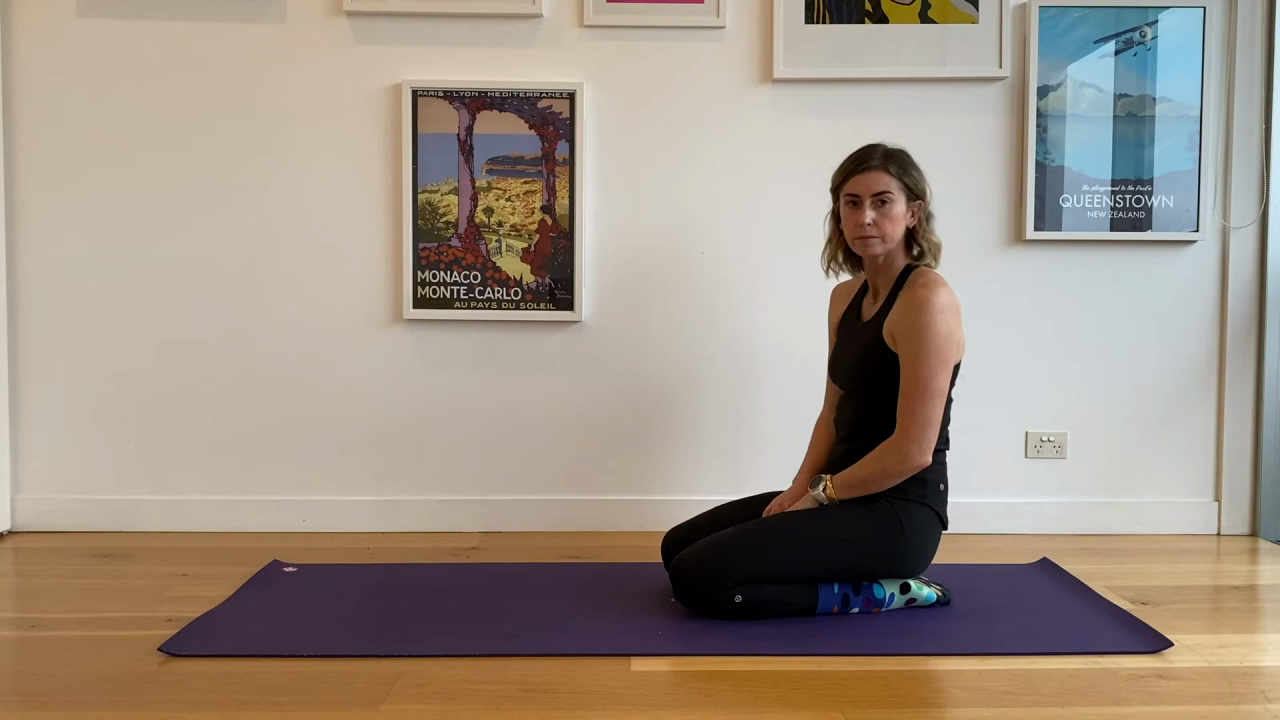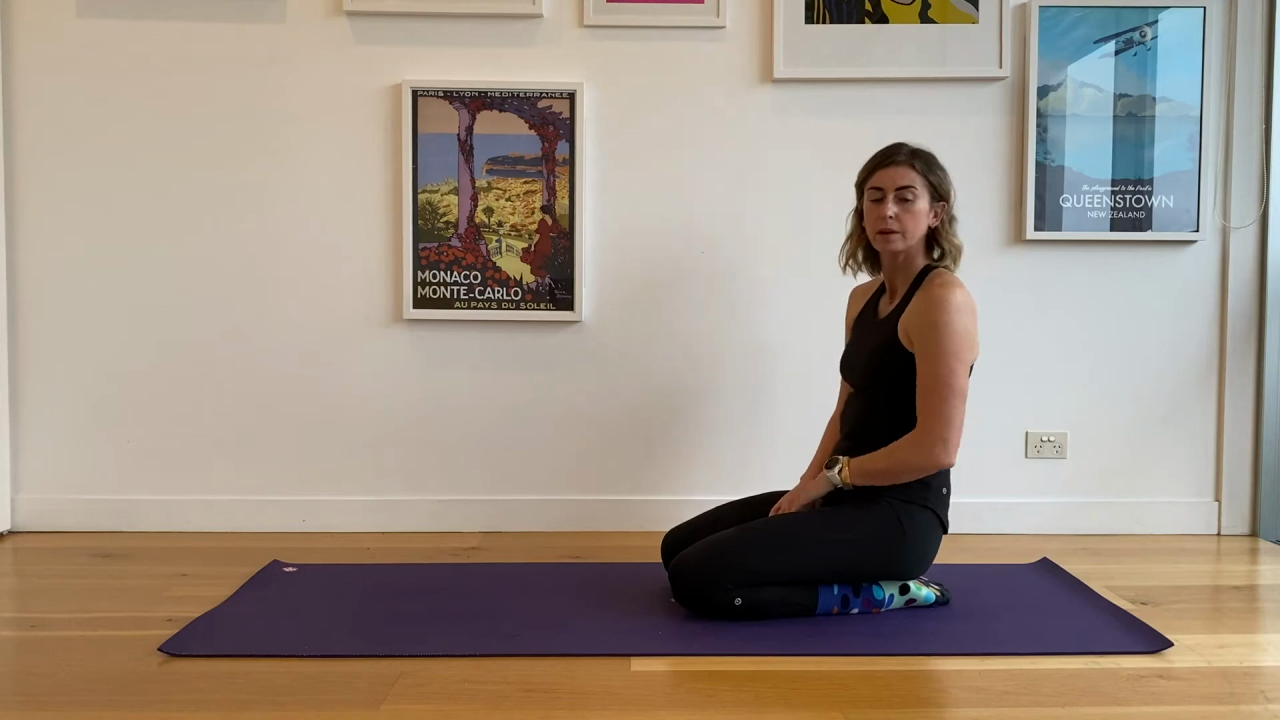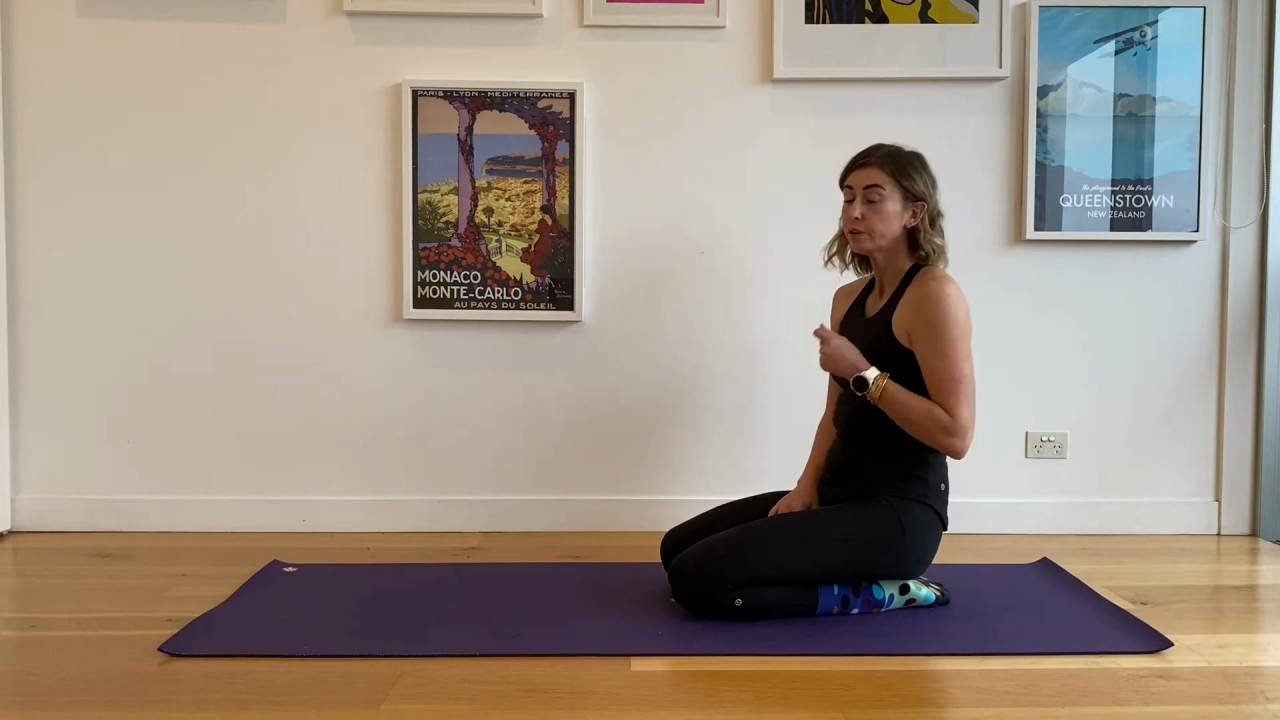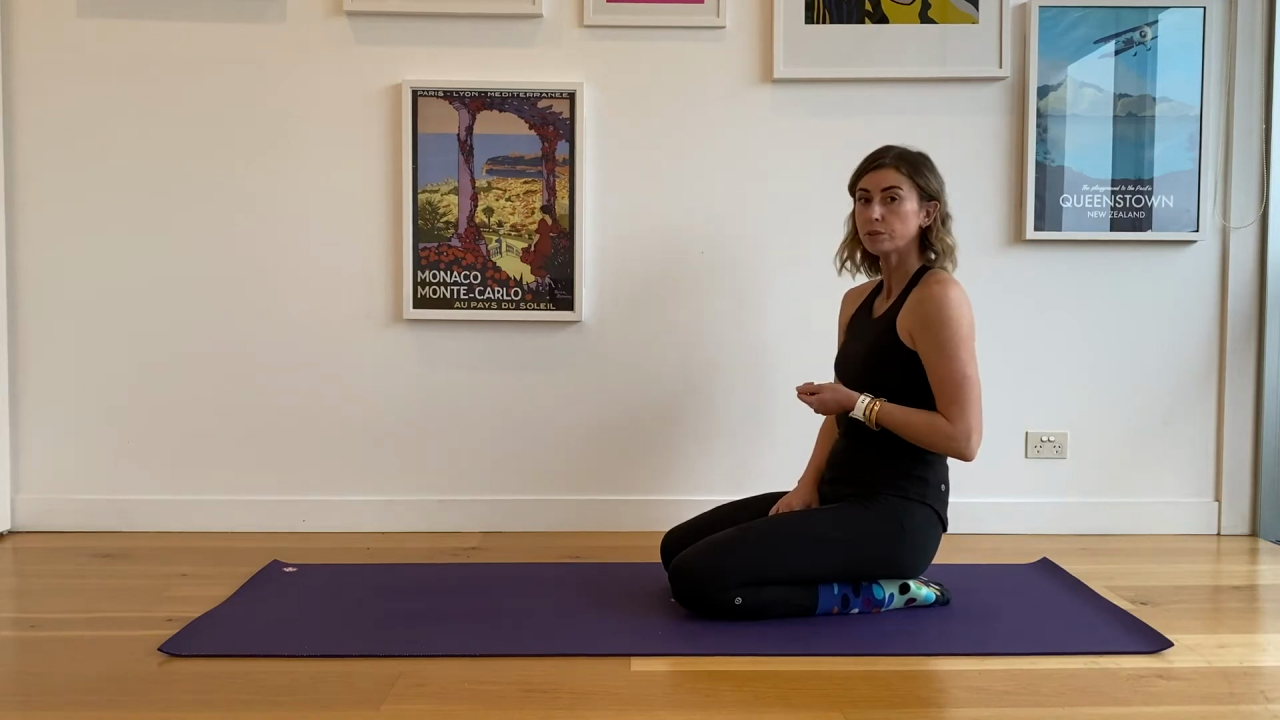
dt=0.5s
person 1, frame 1
left shoulder: (927, 299)
right shoulder: (845, 297)
left elbow: (913, 449)
left wrist: (818, 496)
right wrist: (800, 488)
left hip: (897, 515)
right hip: (847, 497)
left knee: (698, 577)
right knee: (678, 548)
left ankle: (885, 594)
right ankle: (872, 582)
person 1, frame 2
left shoulder: (943, 299)
right shoulder: (863, 299)
left elbow: (936, 447)
left wrist: (830, 477)
right wrist: (808, 484)
left hip: (899, 518)
right hip: (851, 497)
left knee: (697, 577)
right knee: (679, 547)
left ankle: (879, 595)
right ankle: (873, 583)
person 1, frame 3
left shoulder: (935, 295)
right shoulder: (848, 298)
left elbow: (955, 434)
left wrist: (862, 374)
right wrist: (807, 486)
left hip: (898, 516)
right hip: (841, 495)
left knee: (696, 578)
right knee: (677, 549)
left ankle: (881, 595)
right ankle: (874, 583)
person 1, frame 4
left shoulder: (939, 297)
right shoulder: (857, 300)
left elbow: (963, 437)
left wrist: (860, 403)
right wrist: (808, 485)
left hip: (898, 515)
right hip: (843, 494)
left knee: (699, 578)
right knee: (679, 548)
left ankle: (885, 594)
right ankle: (874, 584)
